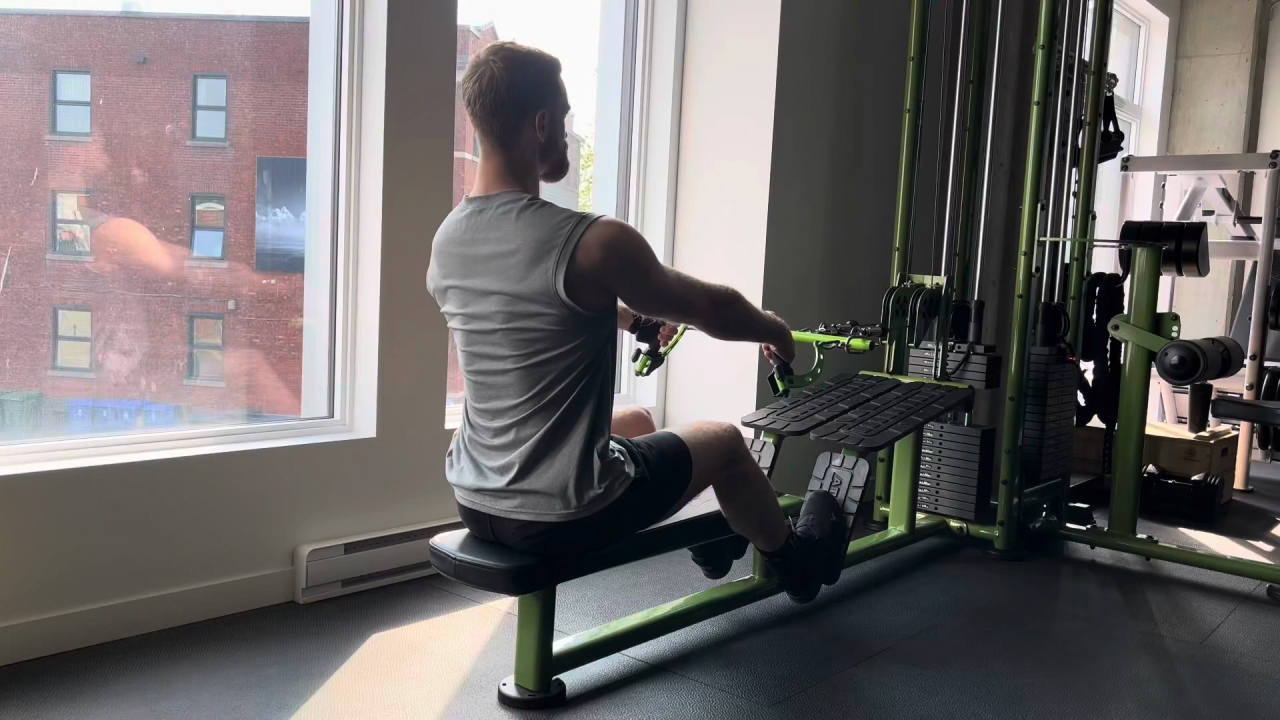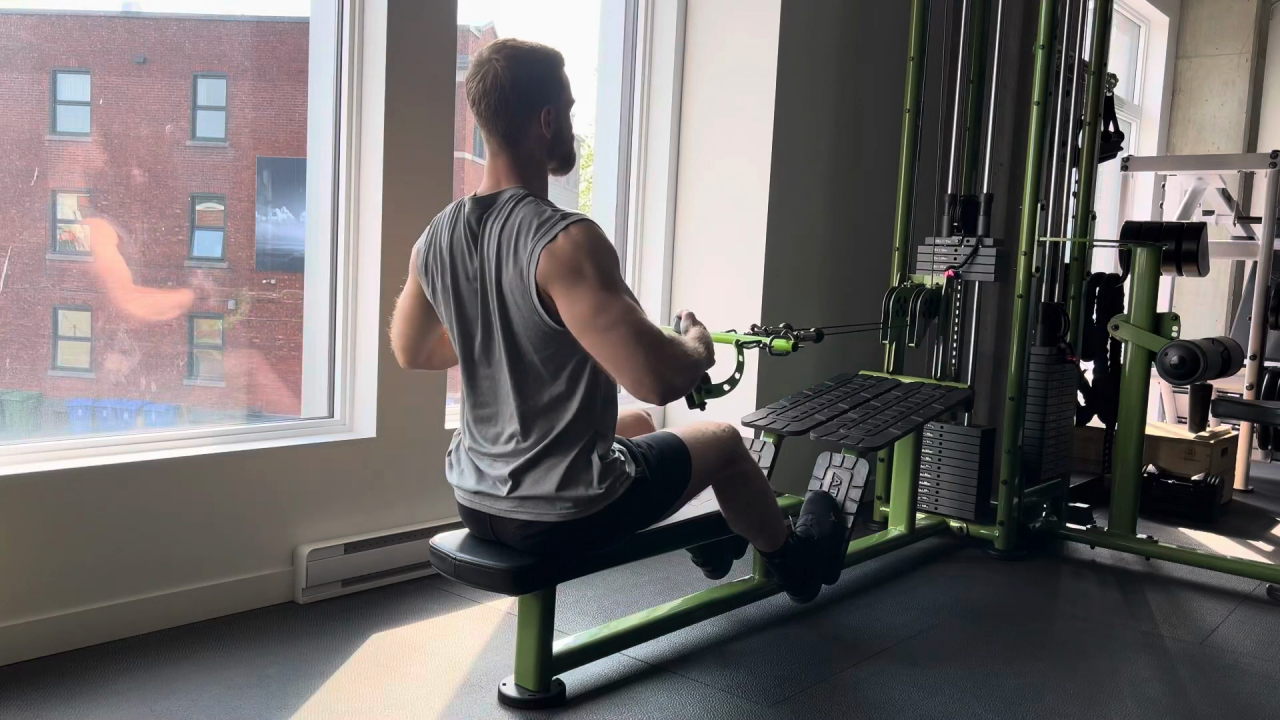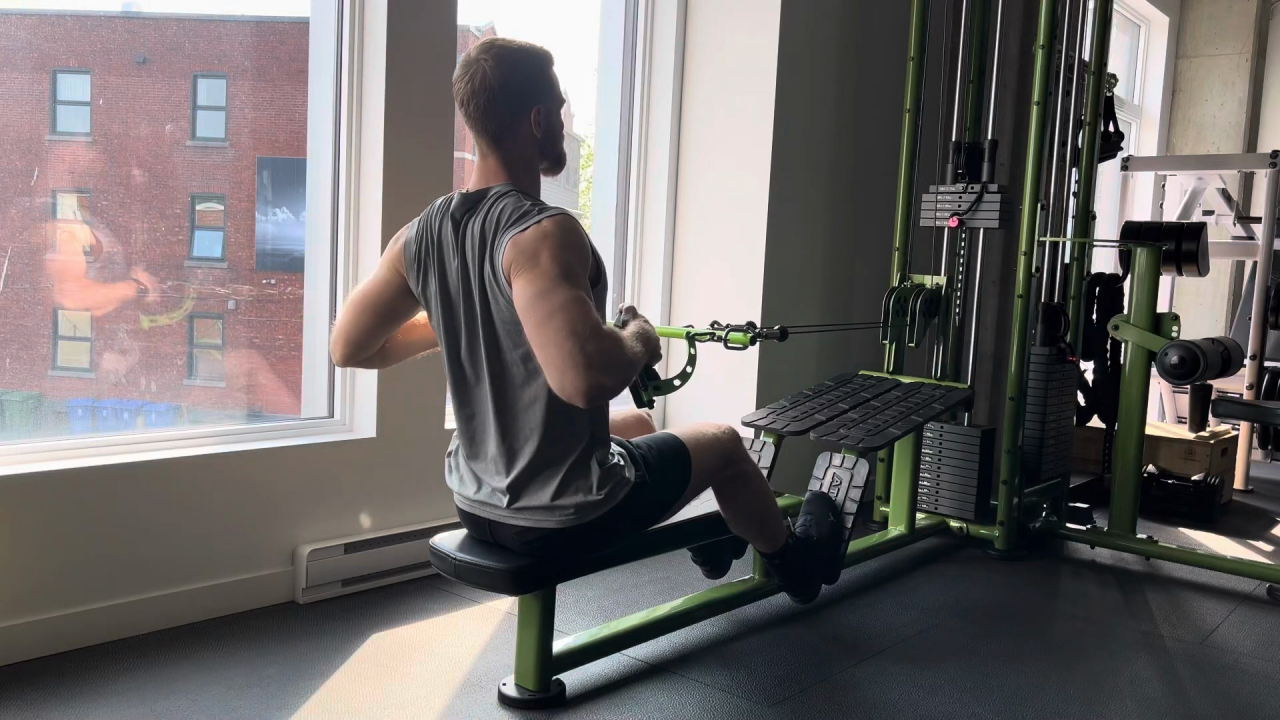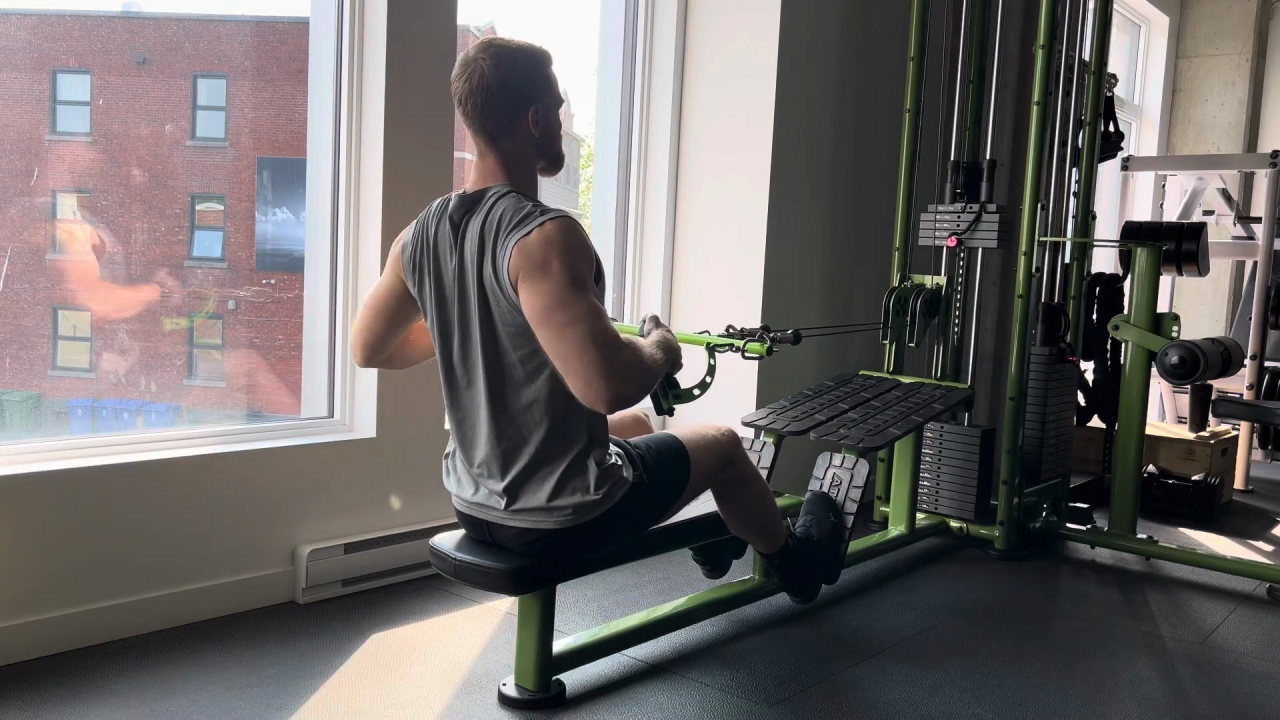
dt=0.7s
person 1, frame 1
left shoulder: (448, 241)
right shoulder: (593, 245)
right elbow: (717, 310)
left wrist: (622, 314)
right wrist: (774, 331)
left hip: (475, 503)
right hip: (564, 518)
left knee: (636, 422)
right knee: (723, 440)
right ankle: (798, 562)
person 1, frame 2
left shoulder: (434, 239)
right shoulder: (565, 243)
left elbow: (411, 352)
right elbow: (662, 379)
right wrist: (699, 345)
left hip: (477, 502)
right hip: (569, 515)
left knee: (636, 425)
right knee: (724, 442)
left ankle: (708, 541)
right ankle: (797, 561)
person 1, frame 3
left shoulder: (420, 237)
right shoulder: (544, 235)
left elbow: (348, 347)
right elbow: (586, 377)
right wrist: (639, 340)
left hip: (476, 504)
right hip: (565, 520)
left knee: (636, 425)
right knee: (722, 442)
left ankle: (708, 539)
right ankle: (796, 561)
person 1, frame 4
left shoulder: (420, 236)
right shoulder: (544, 238)
left elbow: (367, 349)
right elbow: (610, 387)
right wrist: (661, 350)
left hip: (474, 504)
right hip: (564, 519)
left knee: (635, 427)
right knee: (721, 444)
left ankle: (710, 539)
right ankle: (795, 562)
